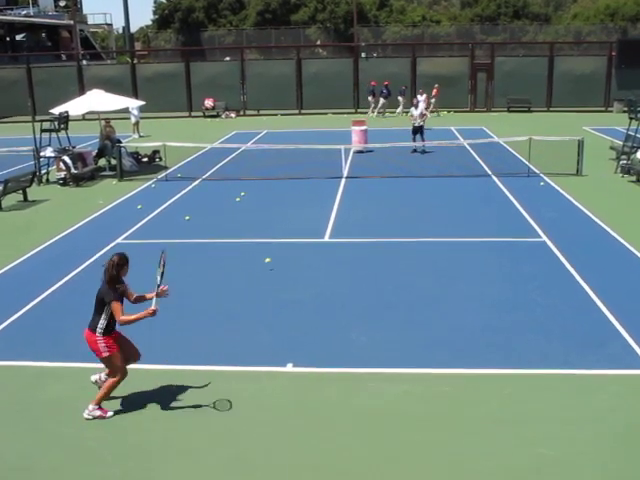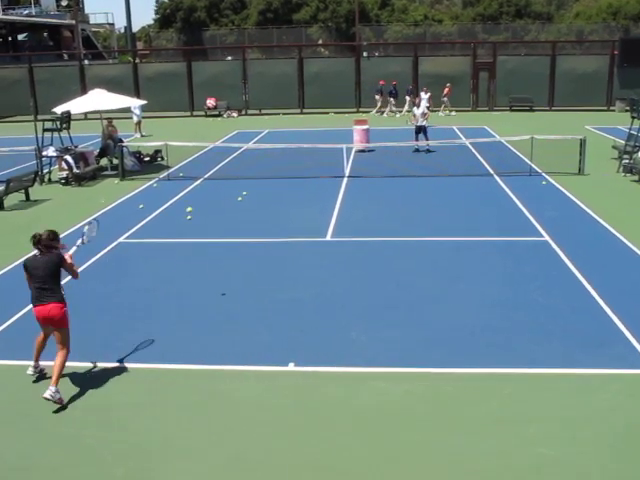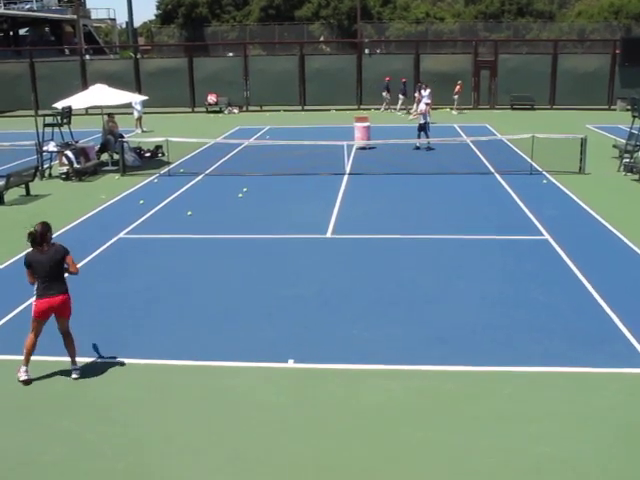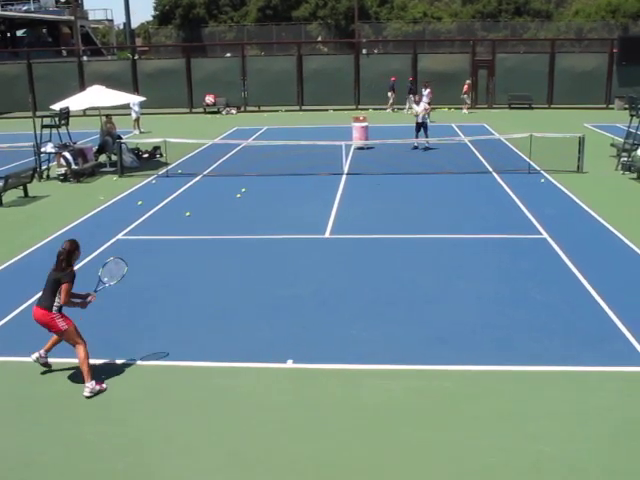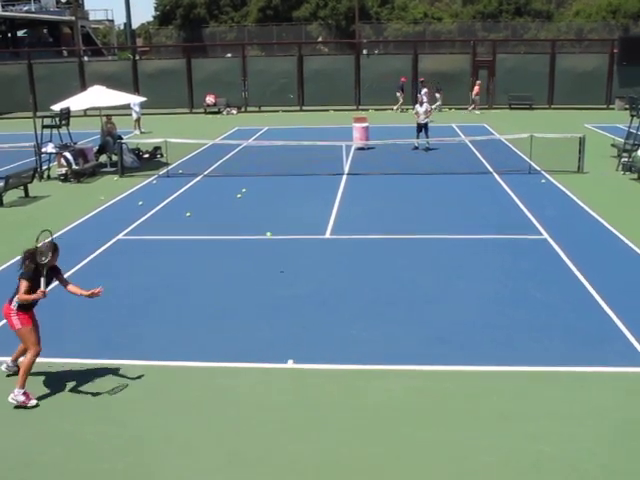
dt=0.5s
person 1, frame 1
left shoulder: (118, 283)
right shoulder: (110, 290)
left elbow: (133, 299)
right elbow: (121, 319)
left wrist: (154, 294)
right wrist: (145, 314)
left hip: (107, 333)
right hip: (98, 336)
left knee: (134, 356)
right knee: (120, 373)
left ankle: (103, 377)
right ankle: (93, 408)
person 1, frame 2
left shoulder: (28, 262)
right shoulder: (55, 256)
left elbow: (31, 286)
right elbow: (75, 275)
right wrist: (69, 261)
left hip: (39, 309)
right hip: (56, 307)
left knee: (45, 333)
right knee: (63, 349)
left ankle: (35, 367)
right ankle: (53, 389)
person 1, frame 3
left shoulder: (29, 256)
right shoulder: (60, 249)
left elbow: (32, 281)
right elbow: (74, 270)
left hip: (41, 301)
right hip: (61, 298)
left knee: (34, 334)
right knee: (65, 331)
left ankle: (24, 370)
right ankle: (74, 367)
person 1, frame 4
left shoulder: (59, 267)
right shoulder: (68, 273)
right elbow: (64, 301)
left wrist: (84, 296)
right wrist: (81, 303)
left hip: (39, 310)
right hip: (49, 314)
left knee: (66, 333)
right knee: (80, 344)
left ankle: (41, 355)
right ankle: (90, 385)
person 1, frame 5
left shoulder: (52, 269)
right shoulder: (30, 271)
left elbow: (68, 285)
right elbow: (21, 297)
left wrist: (87, 293)
right wrist: (36, 296)
left hip: (27, 311)
right hip: (15, 312)
left knee: (30, 344)
right knee: (34, 349)
right ankle: (19, 393)
